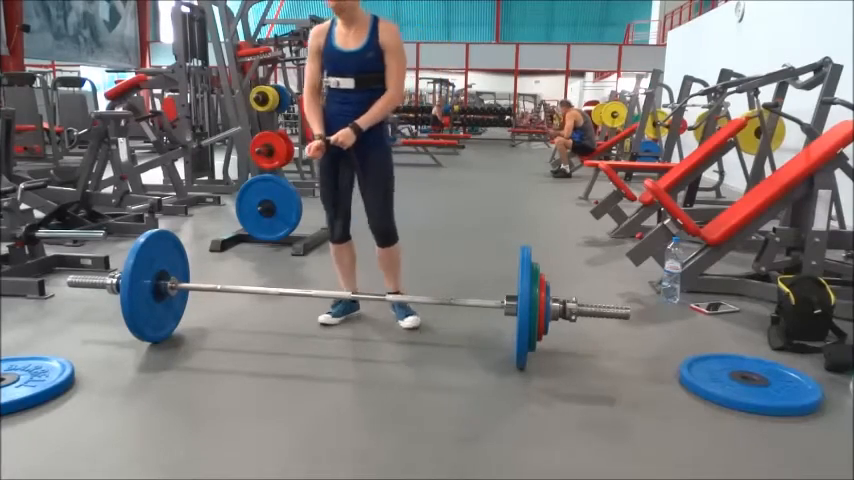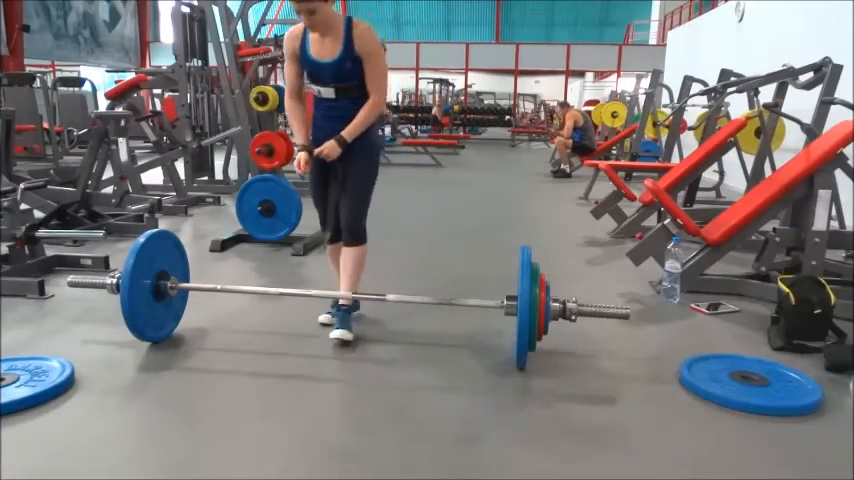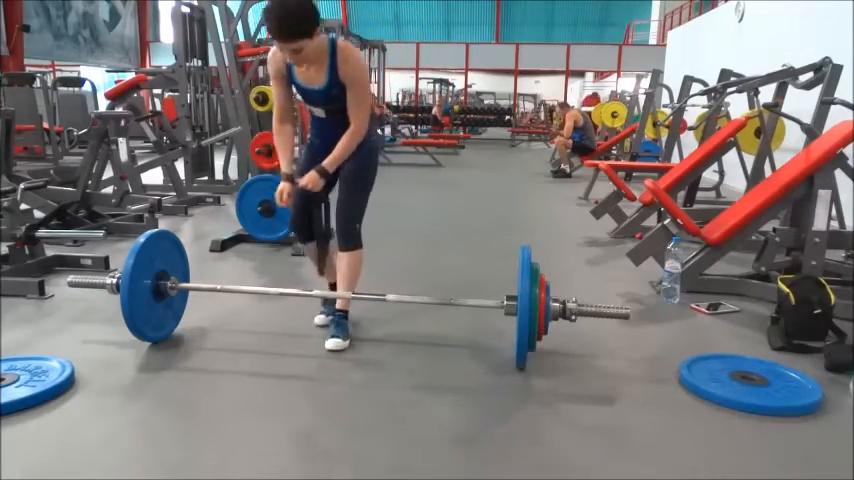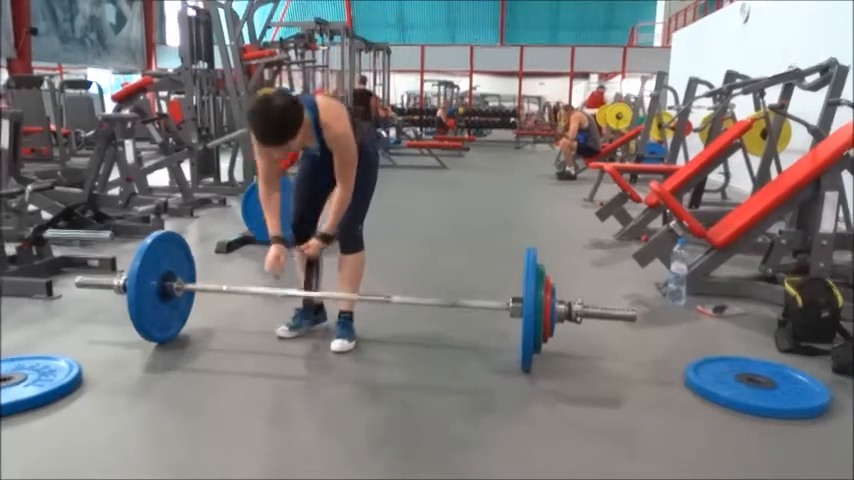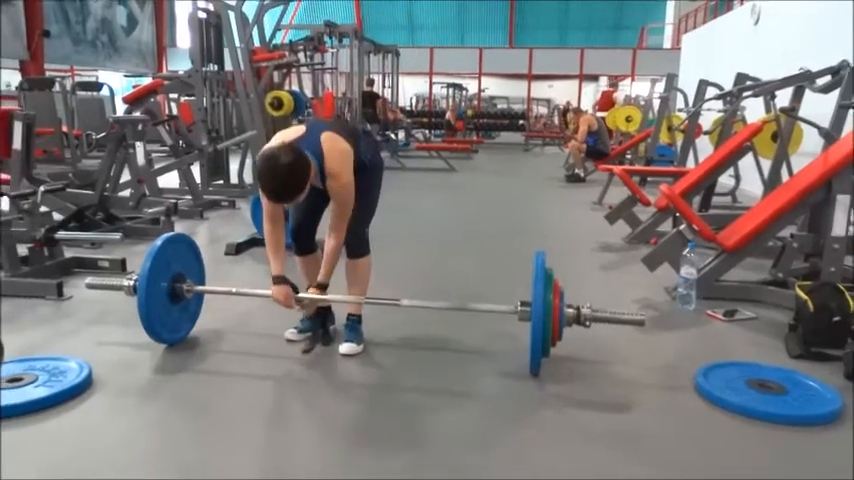
dt=0.3s
person 1, frame 1
left shoulder: (385, 32)
right shoulder: (319, 34)
left elbow: (395, 92)
right elbow: (311, 93)
left wrist: (356, 128)
right wrist: (318, 134)
left hip: (371, 140)
right hip: (332, 141)
left knee: (381, 223)
right knee: (336, 224)
left ankle: (395, 297)
right ankle: (349, 297)
person 1, frame 2
left shoulder: (361, 35)
right shoulder: (293, 39)
left elbow: (378, 98)
right elbow: (293, 98)
left wrist: (341, 140)
right wrist: (303, 145)
left hip: (360, 141)
right hip: (321, 139)
left knee: (352, 223)
right knee: (329, 225)
left ankle: (346, 308)
right ankle: (345, 295)
person 1, frame 3
left shoulder: (347, 59)
right shoulder: (277, 59)
left elbow: (359, 125)
right elbow: (282, 120)
left wrist: (323, 172)
right wrist: (286, 174)
left hip: (357, 147)
right hip: (319, 143)
left knee: (347, 227)
right knee: (301, 222)
left ankle: (341, 314)
right ankle: (333, 289)
person 1, frame 4
left shoulder: (334, 125)
right shoulder: (264, 126)
left elbow: (345, 186)
right elbow: (268, 186)
left wrist: (325, 235)
right wrist: (275, 239)
left hip: (359, 156)
right hip: (316, 159)
left knee: (348, 229)
right knee: (299, 227)
left ankle: (346, 317)
right ankle: (312, 307)
person 1, frame 5
left shoulder: (338, 174)
right shoulder: (270, 162)
left elbow: (336, 234)
right elbow: (272, 225)
left wrist: (321, 285)
right wrist: (278, 279)
left hip: (362, 164)
right hip: (313, 161)
left knee: (354, 236)
right knee: (300, 233)
left ankle: (354, 320)
right ankle: (321, 311)
